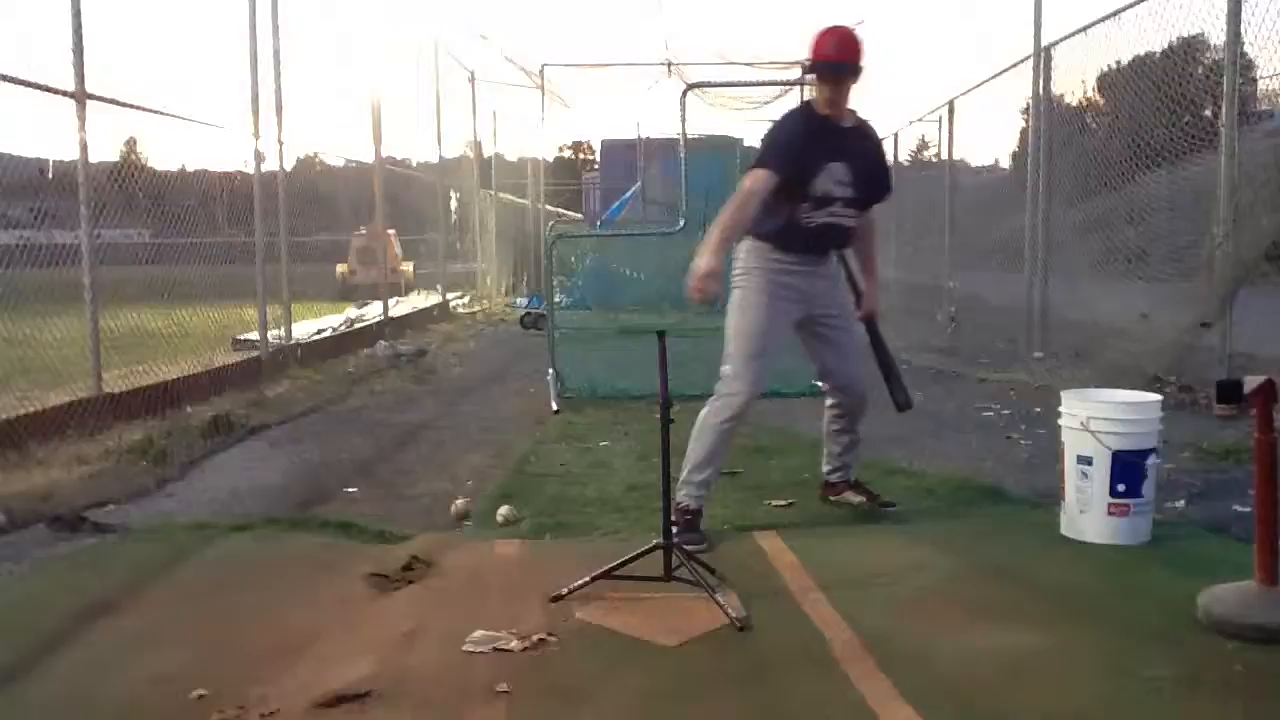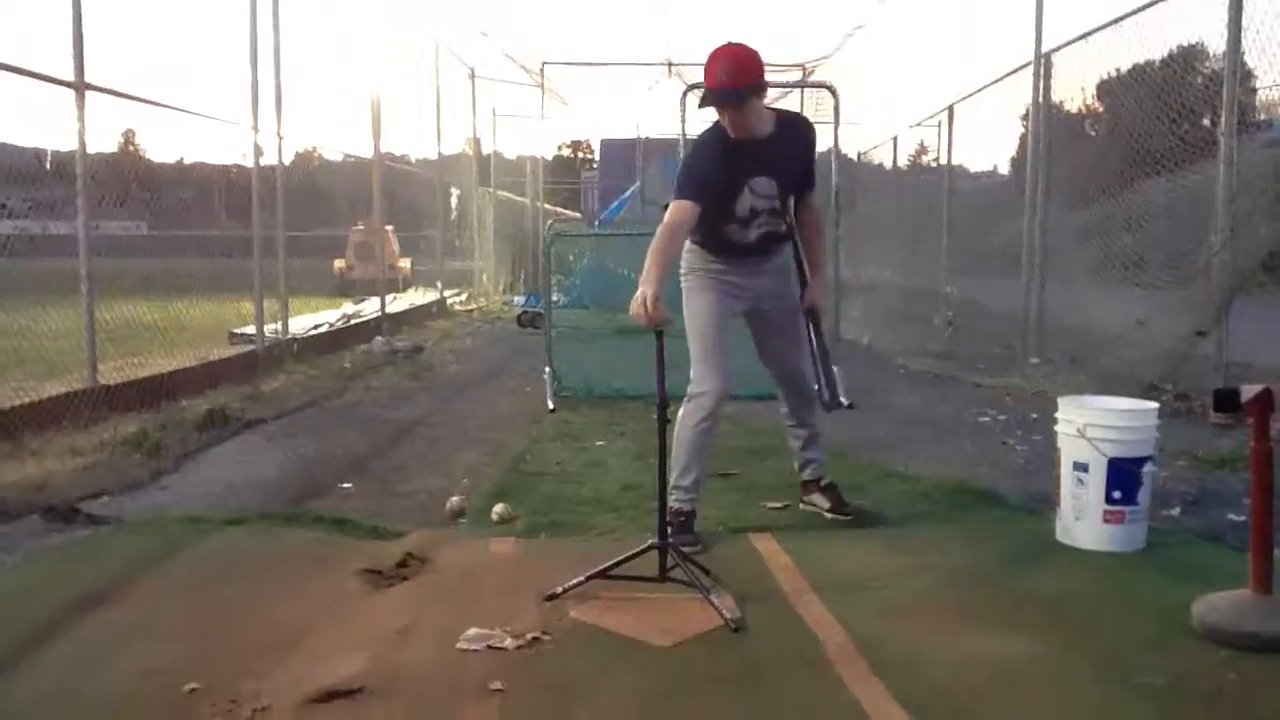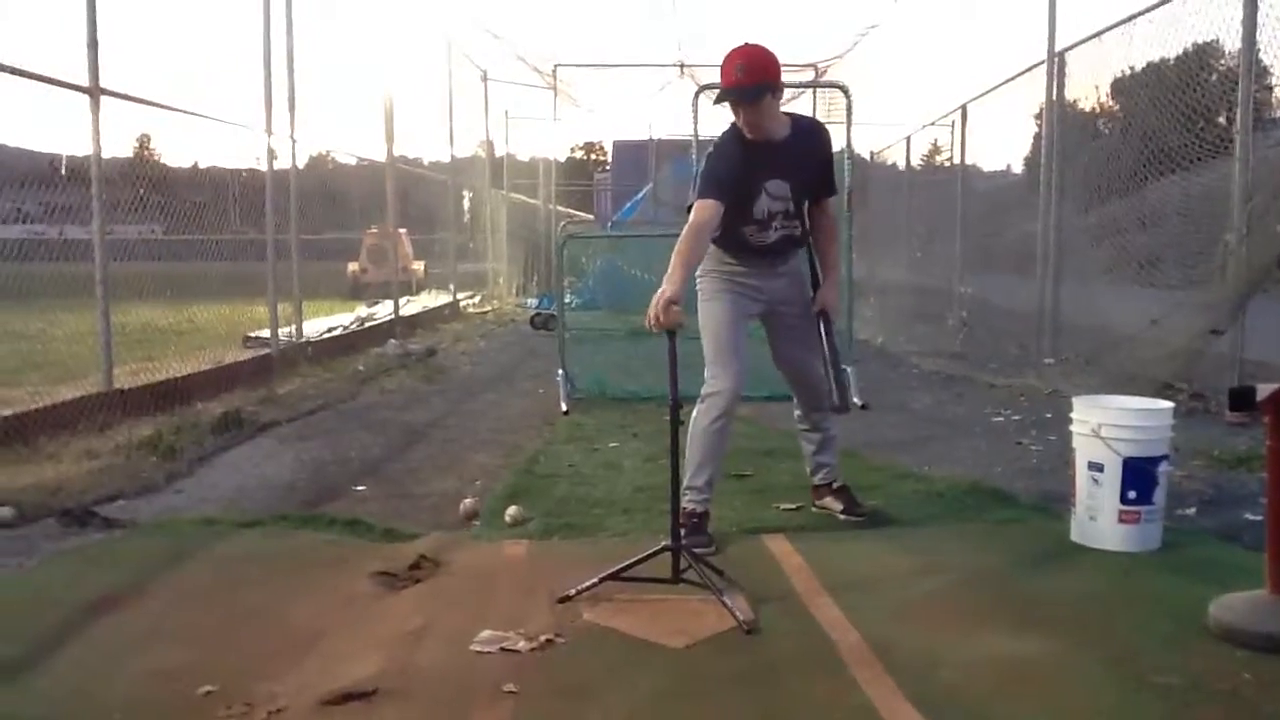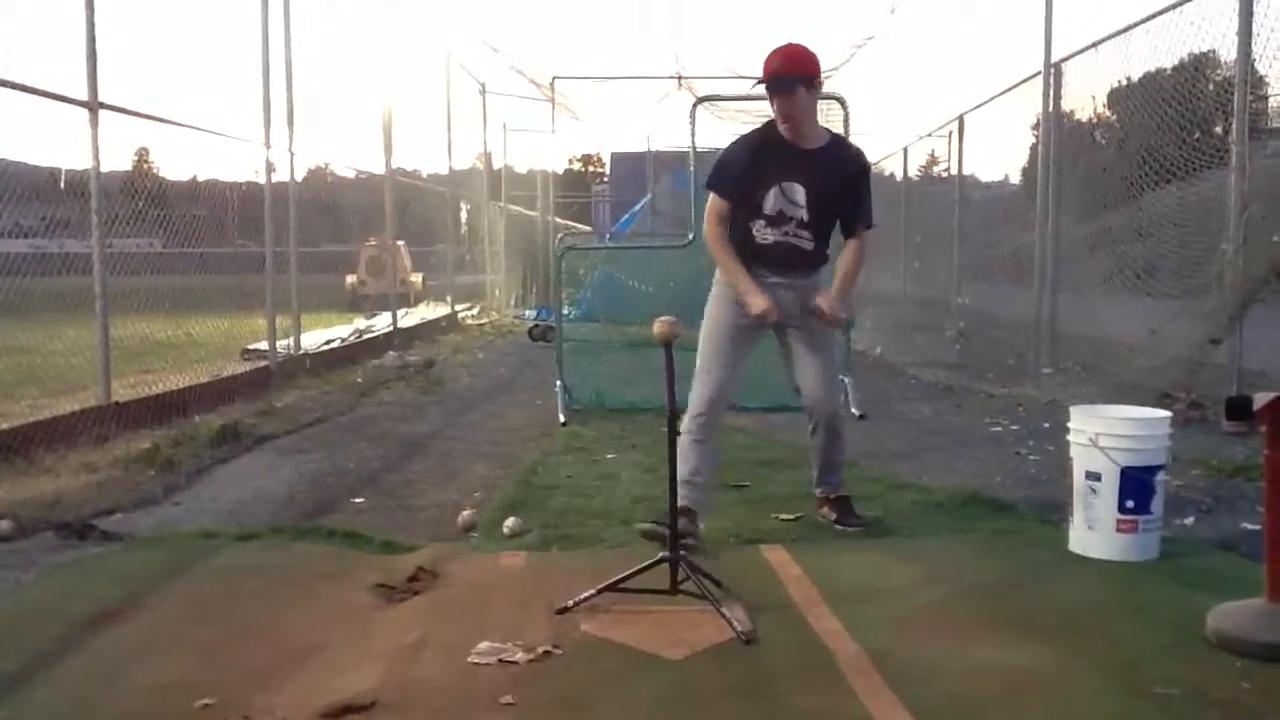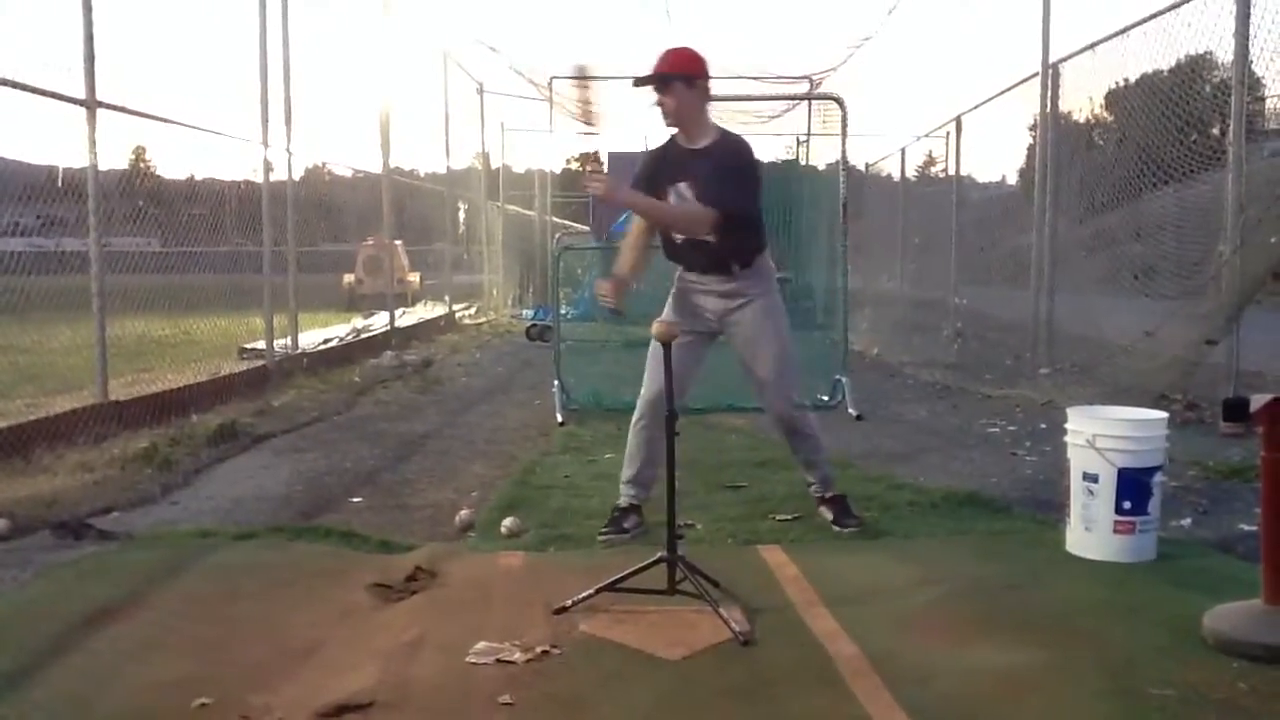
dt=0.5s
person 1, frame 1
left shoulder: (864, 141)
right shoulder: (794, 130)
right elbow: (751, 192)
left wrist: (869, 282)
right wrist: (711, 252)
left hip: (823, 271)
right hip: (767, 266)
left knee: (851, 385)
right knee: (740, 388)
left ankle: (838, 478)
right ankle: (687, 505)
person 1, frame 2
left shoulder: (797, 133)
right shoulder: (707, 152)
left elbow: (805, 207)
right elbow: (676, 221)
left wrist: (816, 277)
right wrist: (650, 283)
left hip: (773, 267)
right hip: (711, 270)
left knee: (797, 378)
right knee: (710, 387)
left ankle: (813, 480)
right ankle: (679, 508)
person 1, frame 3
left shoulder: (813, 138)
right shoulder: (727, 154)
left elbow: (822, 210)
right elbow: (701, 223)
left wrist: (830, 280)
right wrist: (674, 284)
left hip: (788, 271)
right hip: (728, 273)
left knee: (812, 381)
right knee: (724, 387)
left ankle: (824, 482)
right ankle: (693, 507)
person 1, frame 4
left shoulder: (847, 161)
right shoulder: (747, 151)
left elbow: (856, 238)
right elbow: (713, 227)
left wrist: (837, 295)
right wrist: (750, 293)
left hip: (805, 289)
right hip: (742, 283)
left knee: (825, 401)
right knee: (708, 394)
left ankle: (831, 494)
right ankle: (684, 509)
person 1, frame 5
left shoulder: (732, 155)
right shoulder: (658, 162)
left elbow: (694, 221)
right elbow: (642, 232)
left wrist: (623, 197)
right wrist: (619, 278)
left hip: (747, 288)
right hip: (691, 288)
left knee: (781, 402)
right knee: (653, 399)
left ankle: (825, 490)
right ankle: (632, 502)
